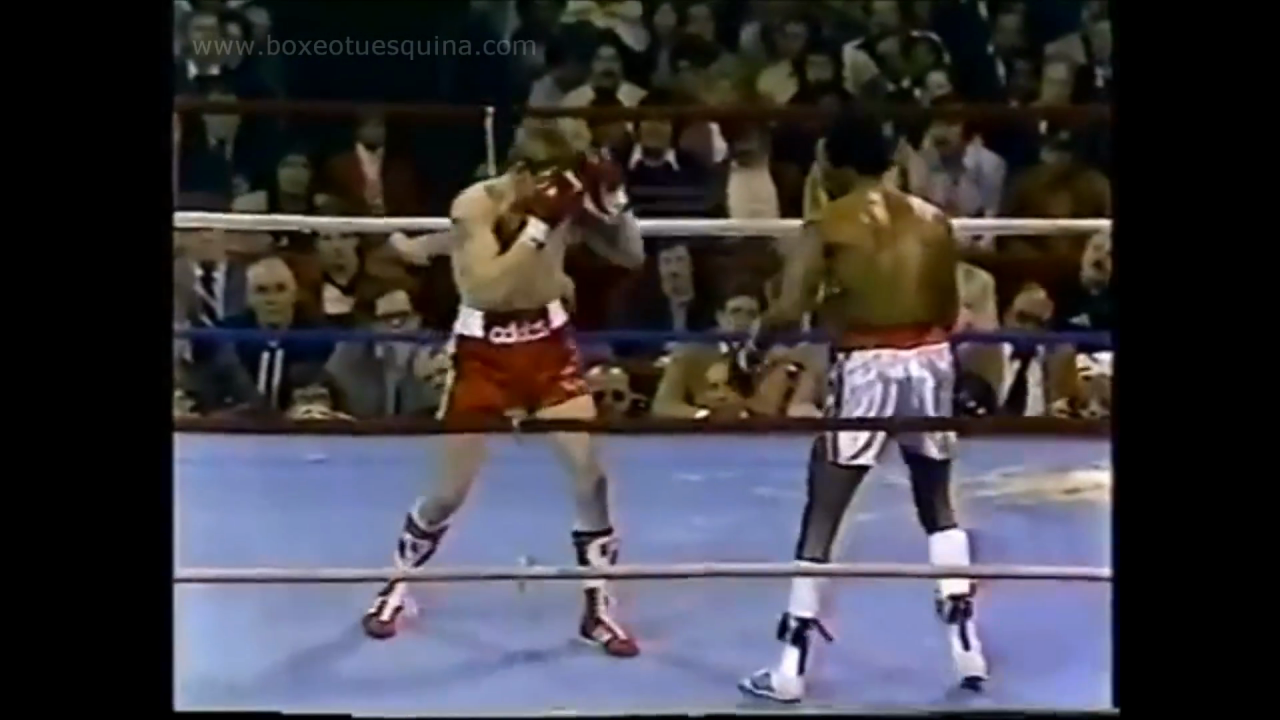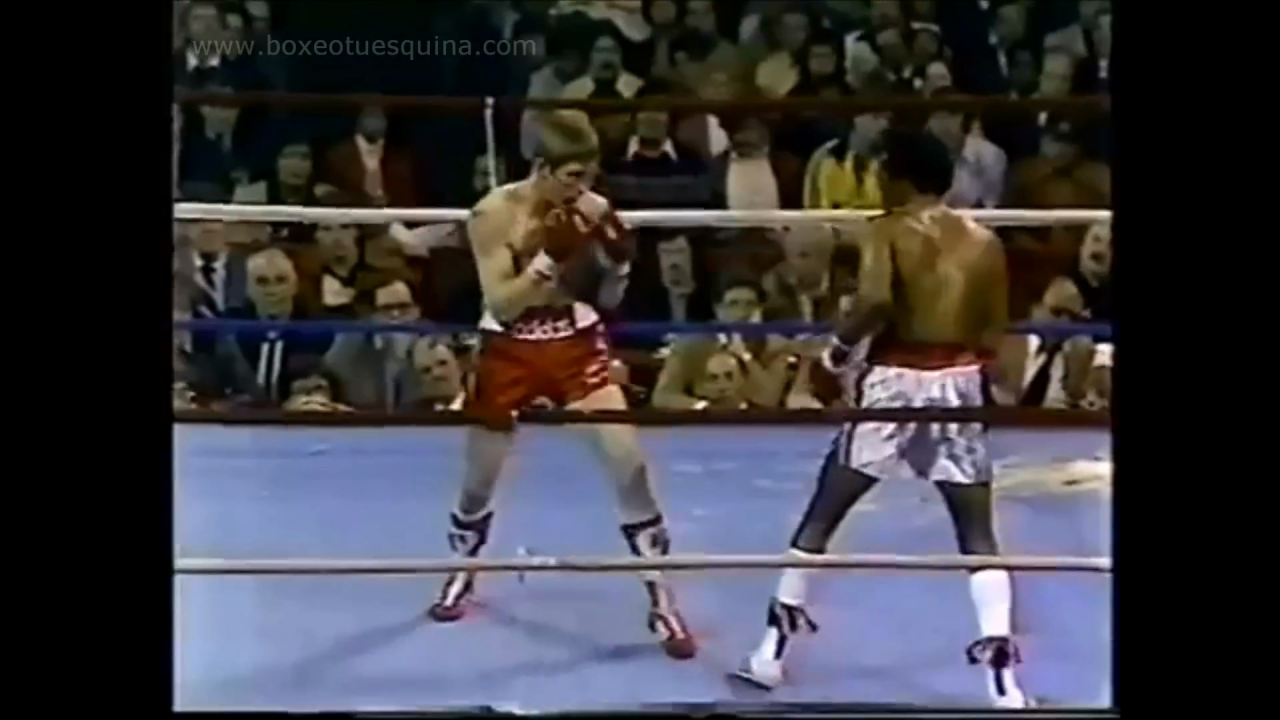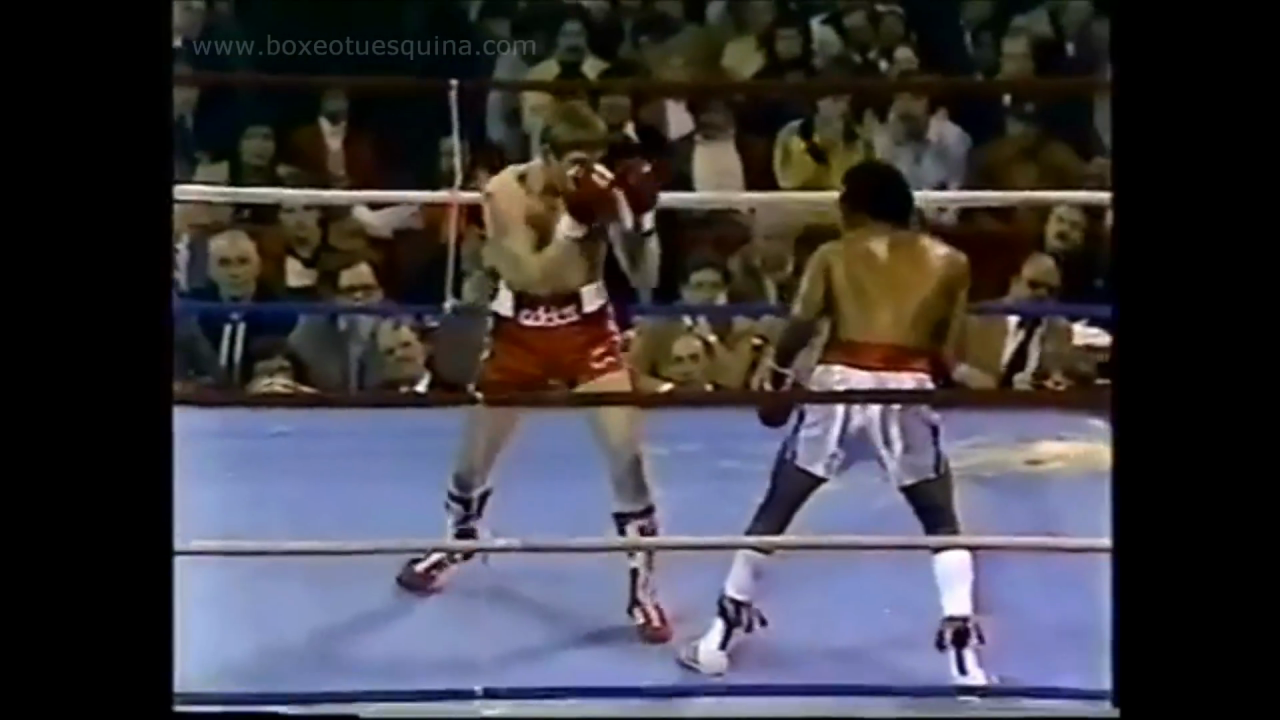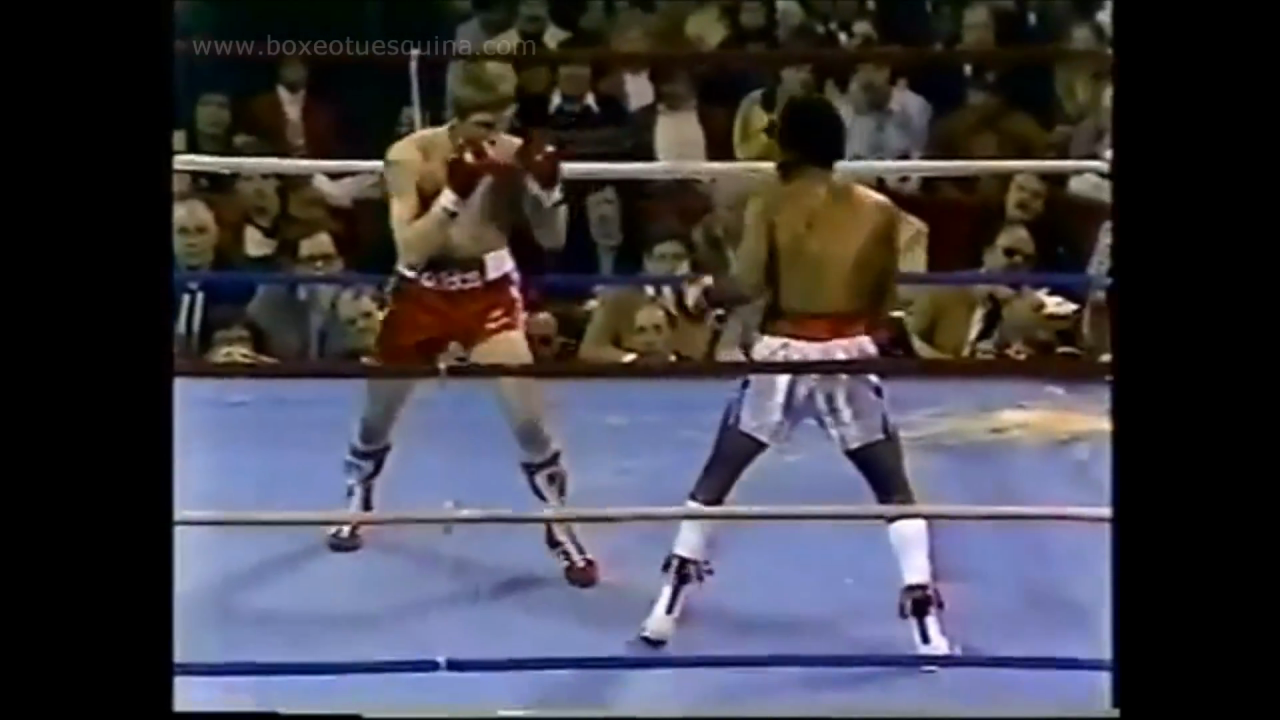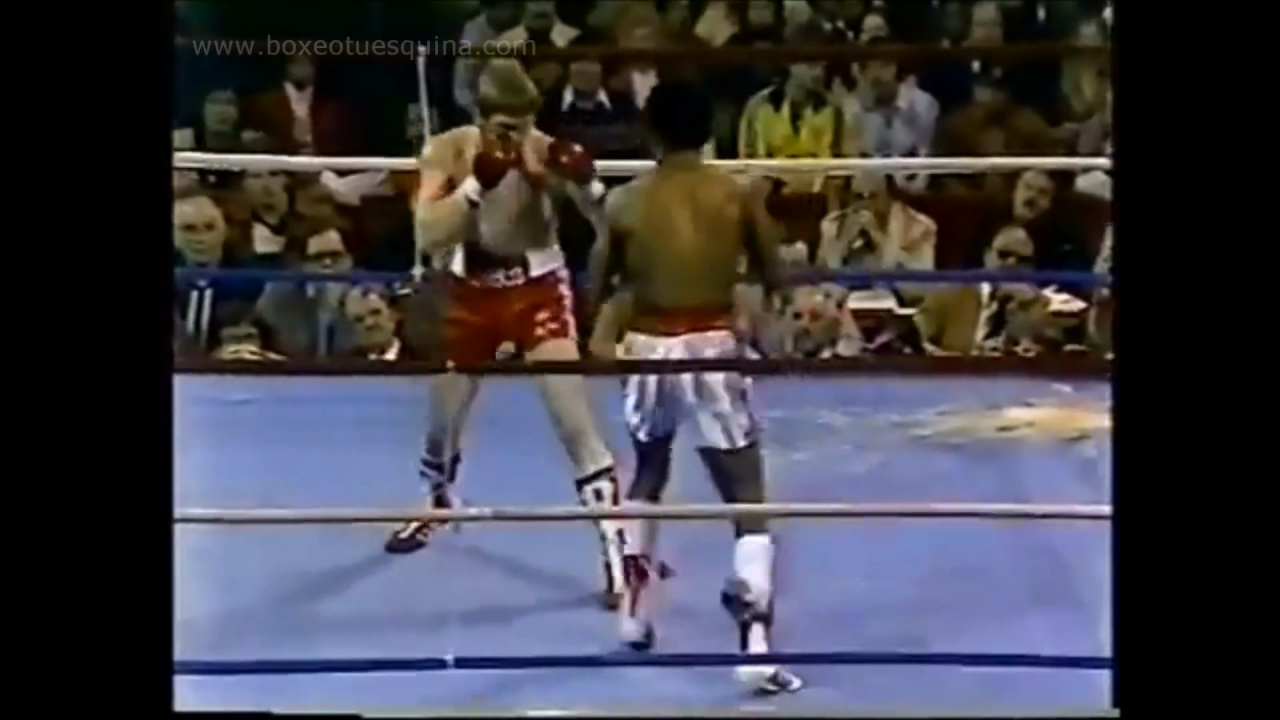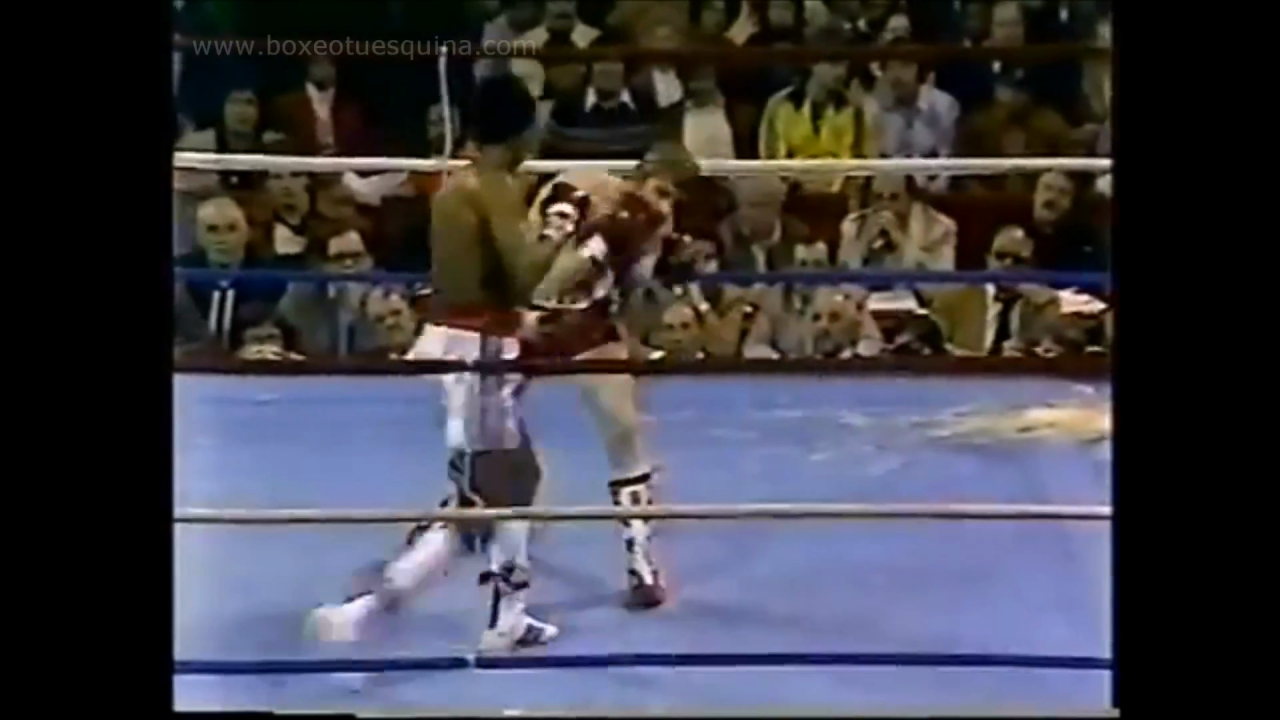
dt=0.4s
person 1, frame 1
left shoulder: (829, 222)
right shoulder: (933, 219)
left elbow: (789, 307)
right elbow: (950, 311)
left wrist: (750, 348)
left hip: (868, 365)
right hip: (930, 361)
left knee: (822, 516)
right knee: (938, 507)
left ankle: (791, 663)
right ankle: (964, 638)
person 1, frame 2
left shoulder: (885, 230)
right shoulder: (984, 242)
left elbow: (875, 300)
right elbow: (993, 336)
left wrist: (837, 350)
left hip: (895, 381)
right hip: (958, 384)
left knee: (820, 515)
right knee: (977, 536)
left ankle: (771, 650)
right ankle: (1002, 675)
person 1, frame 3
left shoulder: (831, 254)
right shoulder: (948, 261)
left elbow: (802, 319)
right elbow: (946, 352)
left wrist: (776, 375)
left hip: (839, 384)
right hip: (906, 390)
left knee: (774, 513)
right knee: (943, 526)
left ankle: (718, 640)
right ankle: (964, 656)
person 1, frame 4
left shoulder: (766, 206)
right shoulder: (878, 210)
left elbow: (746, 285)
right elbow: (879, 305)
left wrist: (710, 293)
left hip: (778, 354)
right hip: (845, 356)
left knee: (716, 477)
right knee: (896, 492)
left ankle: (668, 604)
right ankle: (926, 625)
person 1, frame 5
left shoulder: (625, 200)
right shoulder: (736, 194)
left elbow: (597, 290)
right elbow: (774, 277)
left hip: (646, 350)
right hip: (709, 349)
left knee: (648, 475)
right knee: (747, 501)
left ankle: (632, 608)
right ankle: (755, 646)
person 1, frame 6
left shoulder: (455, 183)
right shoulder: (499, 189)
right elbow: (528, 274)
right wrist: (558, 239)
left hip: (449, 340)
right hip: (478, 351)
left knee: (515, 482)
right knee: (488, 501)
left ankle: (507, 618)
right ankle: (366, 609)
person 2, frame 1
left shoulder: (565, 194)
right shoulder: (475, 205)
left elbow: (631, 255)
right elbow: (486, 287)
left wrist: (610, 198)
right wrist: (538, 224)
left hip: (549, 345)
right hip: (483, 350)
left knee: (590, 478)
right knee: (449, 492)
left ankle: (598, 608)
right ankle: (397, 586)
person 2, frame 2
left shoulder: (594, 208)
right shoulder: (495, 212)
left elbow: (609, 299)
right elbow: (498, 304)
left wrist: (617, 260)
right wrist: (549, 258)
left hip: (578, 342)
right hip: (509, 348)
left knee: (631, 469)
right knee: (478, 481)
left ankle: (662, 603)
right ankle: (461, 576)
person 2, frame 3
left shoulder: (604, 188)
right shoulder: (506, 191)
right elbow: (533, 275)
right wrist: (572, 221)
left hip: (587, 327)
right hip: (519, 329)
left knee: (625, 457)
right knee: (472, 461)
left ankle: (643, 591)
right ankle: (454, 546)
person 2, frame 4
left shoulder: (515, 156)
right shoulder: (409, 157)
left elbow: (552, 239)
right elbow: (410, 250)
left wrist: (549, 188)
right wrist: (454, 195)
left hip: (489, 292)
right hip: (422, 294)
left knee: (528, 416)
right knee: (377, 416)
left ankle: (561, 531)
right ankle: (357, 507)
person 2, frame 5
left shoulder: (546, 151)
right shoulder: (445, 150)
left elbow: (606, 221)
right elbow: (428, 238)
left wrist: (584, 182)
right wrist: (475, 182)
left hip: (539, 289)
right hip: (472, 291)
left knee: (574, 422)
right knee: (443, 425)
left ankle: (616, 552)
right ankle: (435, 503)
person 2, frame 6
left shoulder: (652, 224)
right shoulder: (573, 196)
left elbow: (639, 289)
right elbow: (539, 280)
left wrist: (641, 257)
right wrist: (602, 242)
left hip: (587, 311)
left knee: (623, 426)
left ankle: (641, 559)
